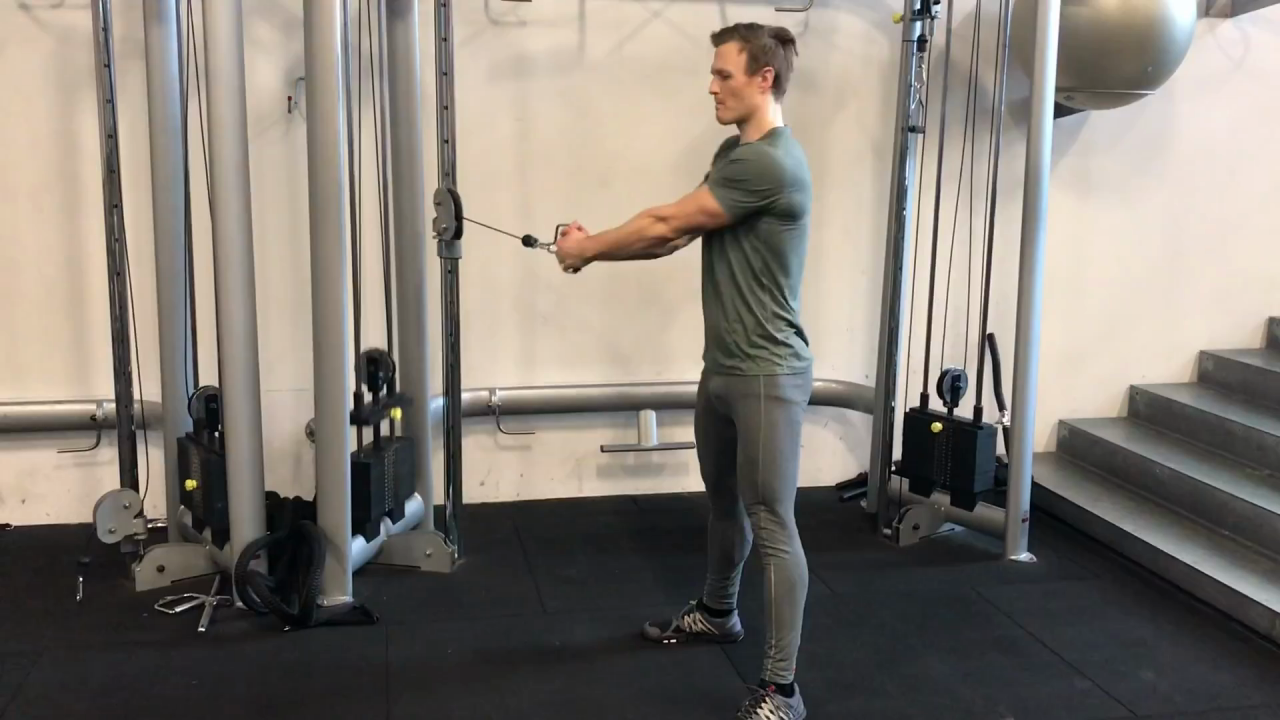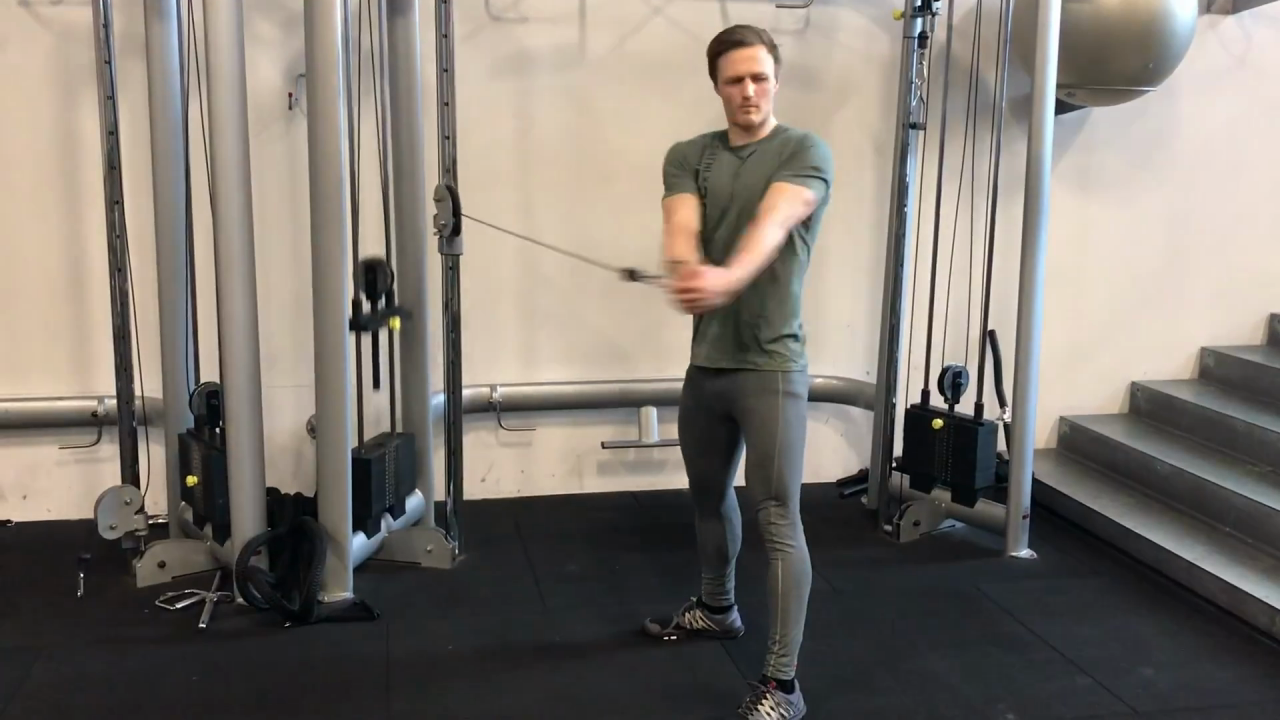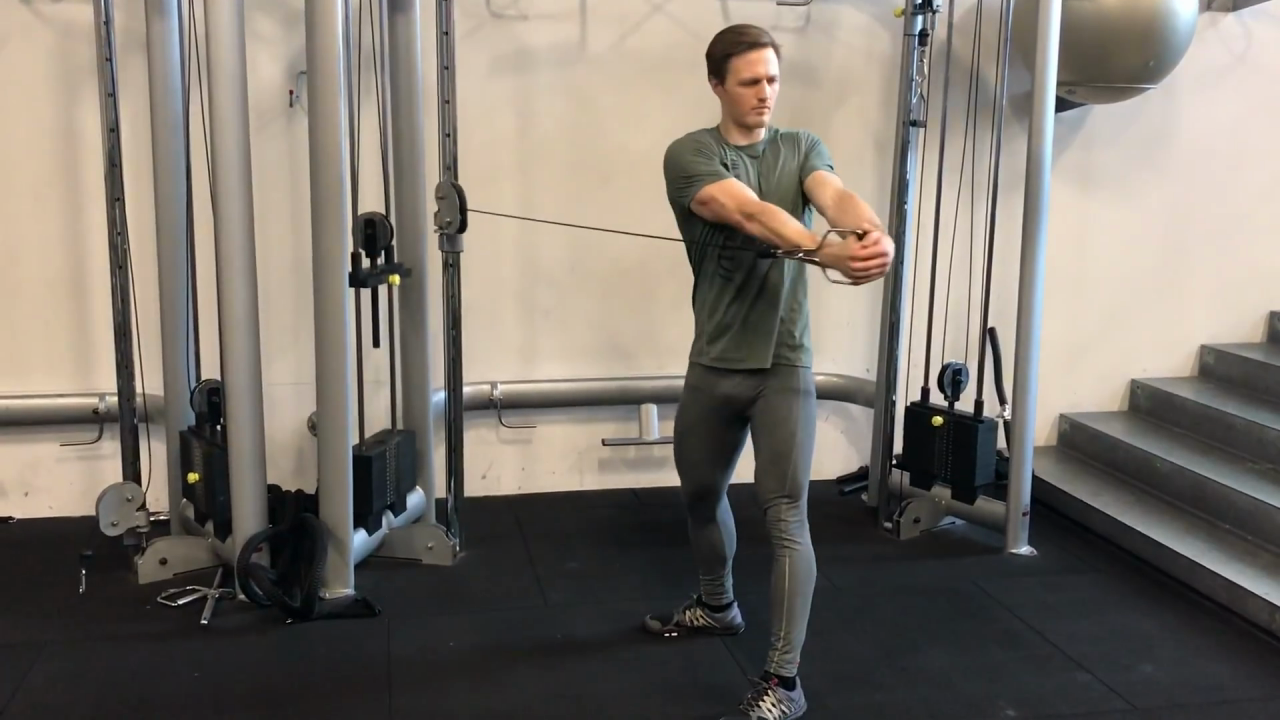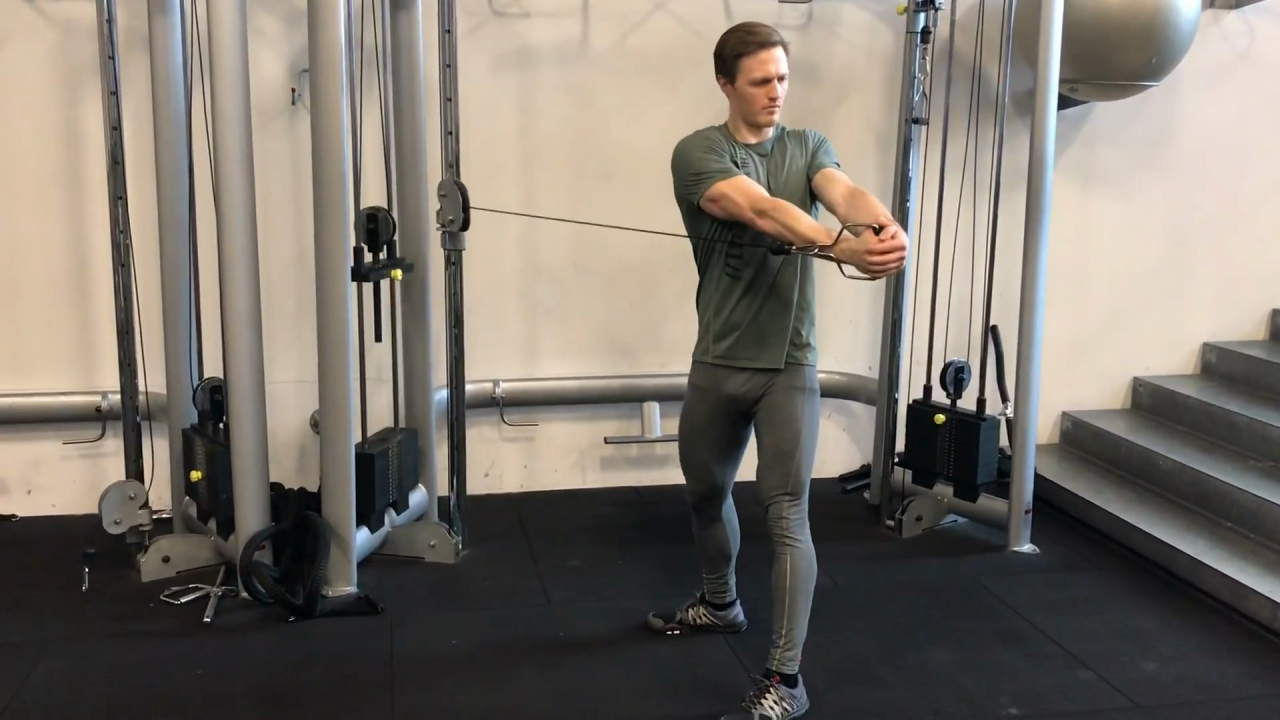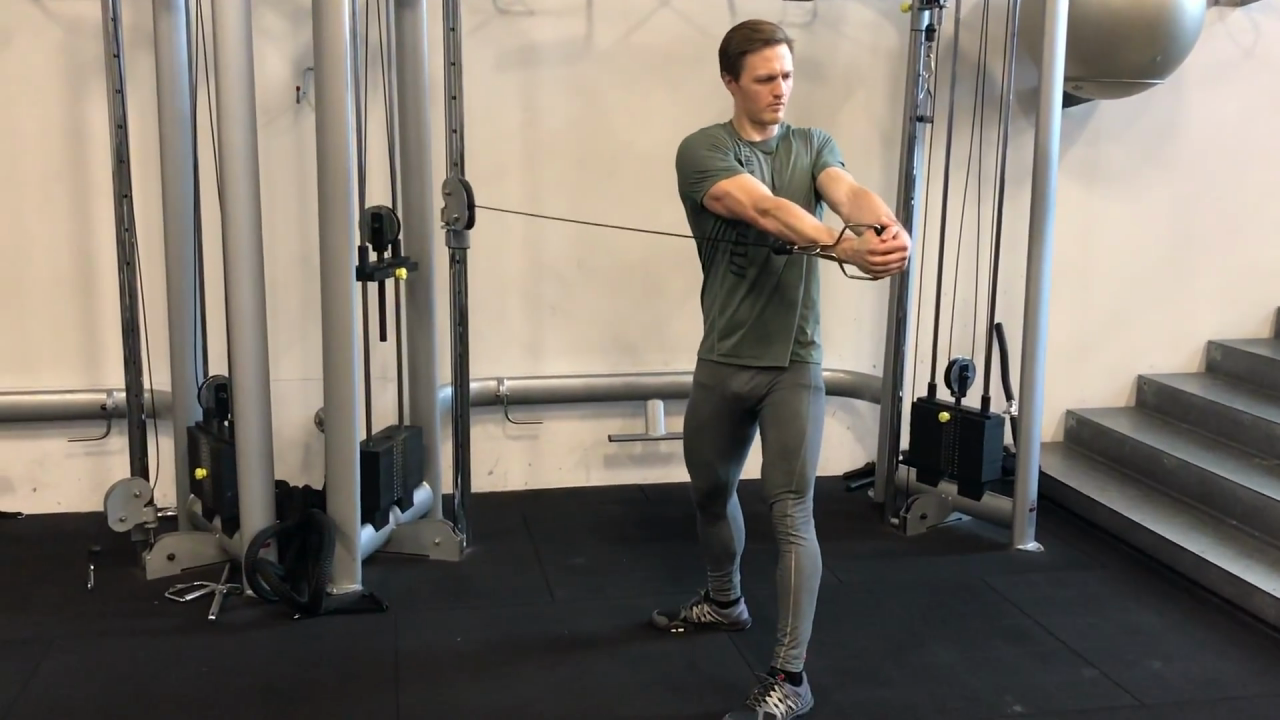
dt=0.3s
person 1, frame 1
left shoulder: (771, 163)
right shoulder: (735, 153)
left elbow: (669, 226)
right elbow: (672, 231)
left wrist: (589, 246)
right wrist: (598, 241)
left hip: (766, 374)
right hip: (721, 369)
left knee: (771, 523)
right knee: (725, 500)
right ankle: (718, 611)
person 1, frame 2
left shoulder: (802, 152)
right shoulder: (689, 156)
left elbow: (771, 225)
right elbow: (682, 222)
left wrist: (728, 278)
right wrist: (684, 267)
left hip: (769, 366)
right hip: (707, 363)
left knee: (777, 518)
right knee: (708, 496)
right ankle: (716, 607)
person 1, frame 3
left shoulder: (802, 149)
right shoulder: (689, 156)
left elbow: (835, 196)
right elbow: (752, 216)
left wrist: (872, 235)
right wrist: (826, 252)
left hip: (784, 366)
right hip: (714, 366)
left knee: (785, 517)
right knee: (701, 496)
right ankle: (717, 605)
person 1, frame 4
left shoulder: (809, 146)
right shoulder: (698, 153)
left elbow: (844, 192)
right elbow: (764, 212)
left wrist: (885, 227)
right wrist: (843, 246)
left hip: (788, 365)
right hip: (718, 364)
left knee: (785, 516)
right knee: (705, 495)
right ankle: (719, 603)
person 1, frame 5
left shoulder: (813, 146)
right shoulder: (702, 151)
left elbow: (850, 193)
right elbow: (767, 212)
left wrist: (889, 228)
right wrist: (847, 246)
left hip: (794, 361)
right hip: (724, 360)
left knee: (790, 513)
right knee: (711, 491)
right ankle: (723, 601)
